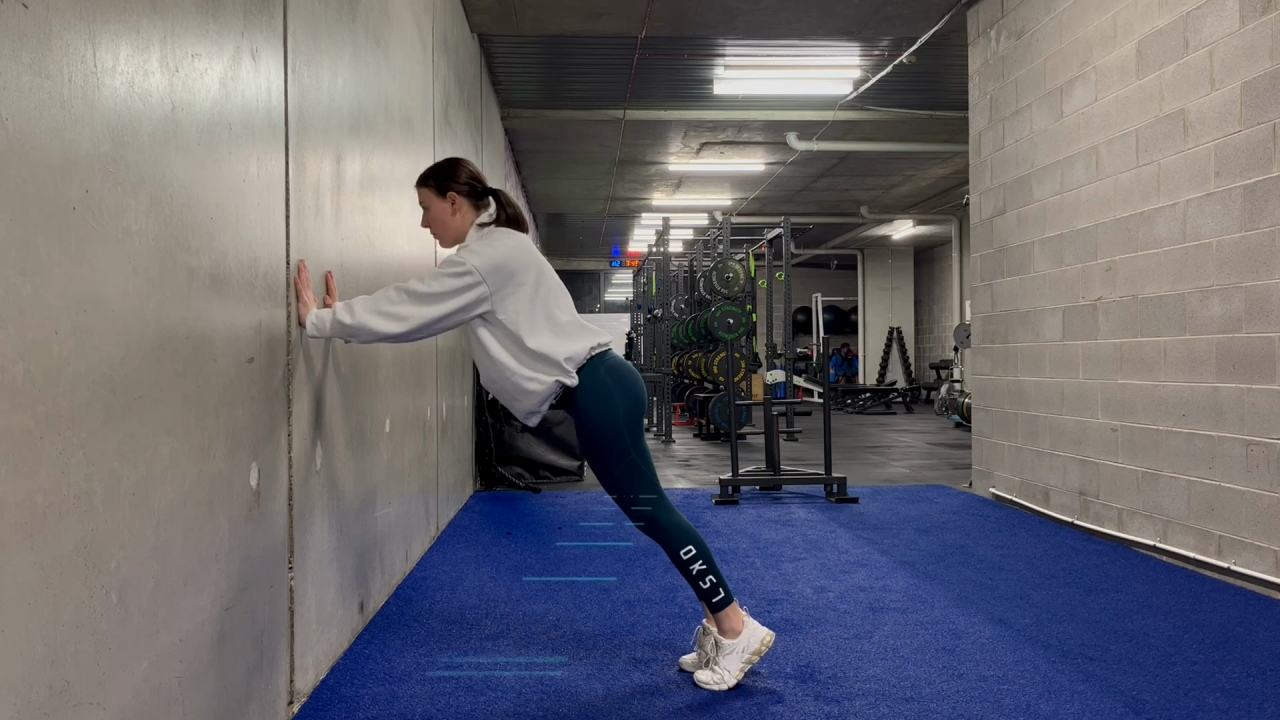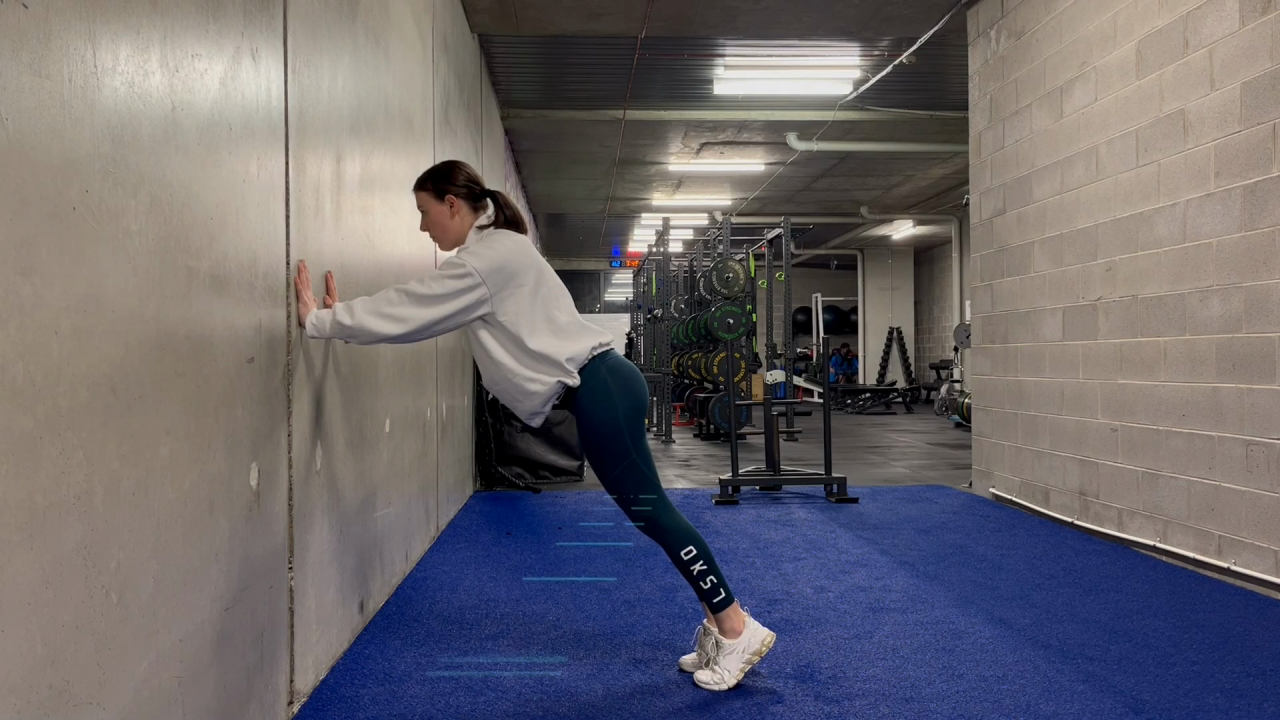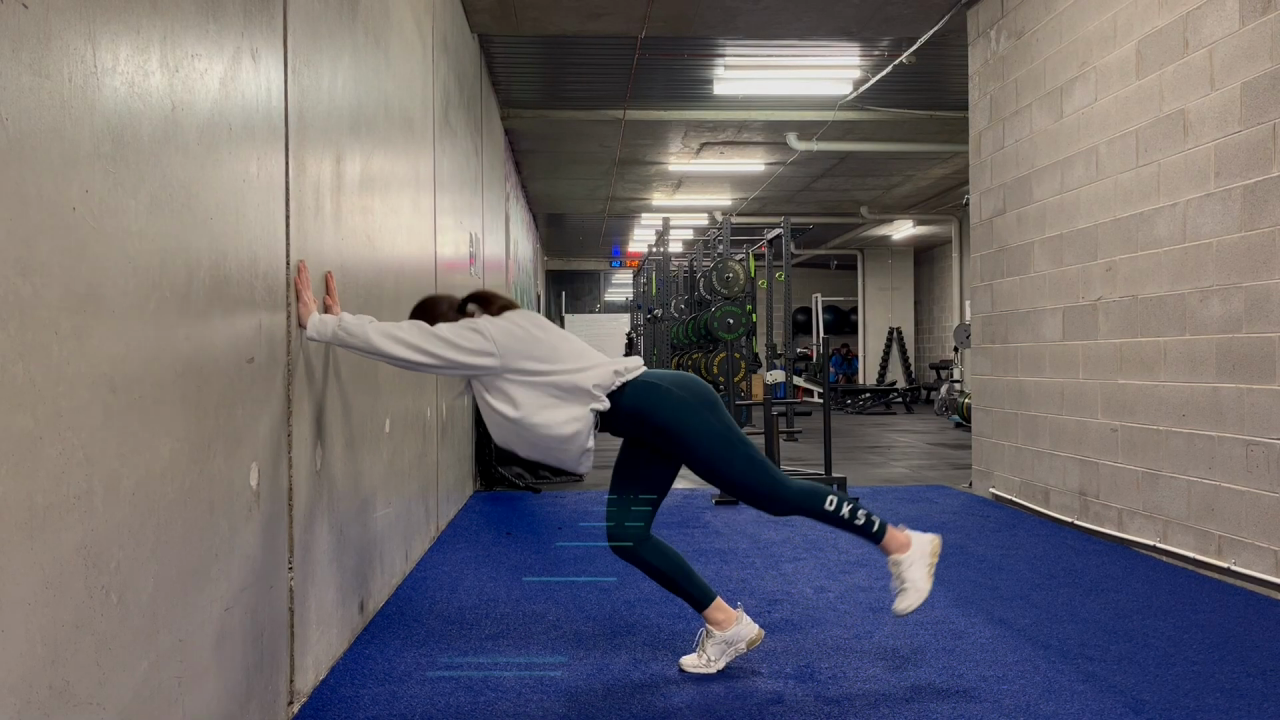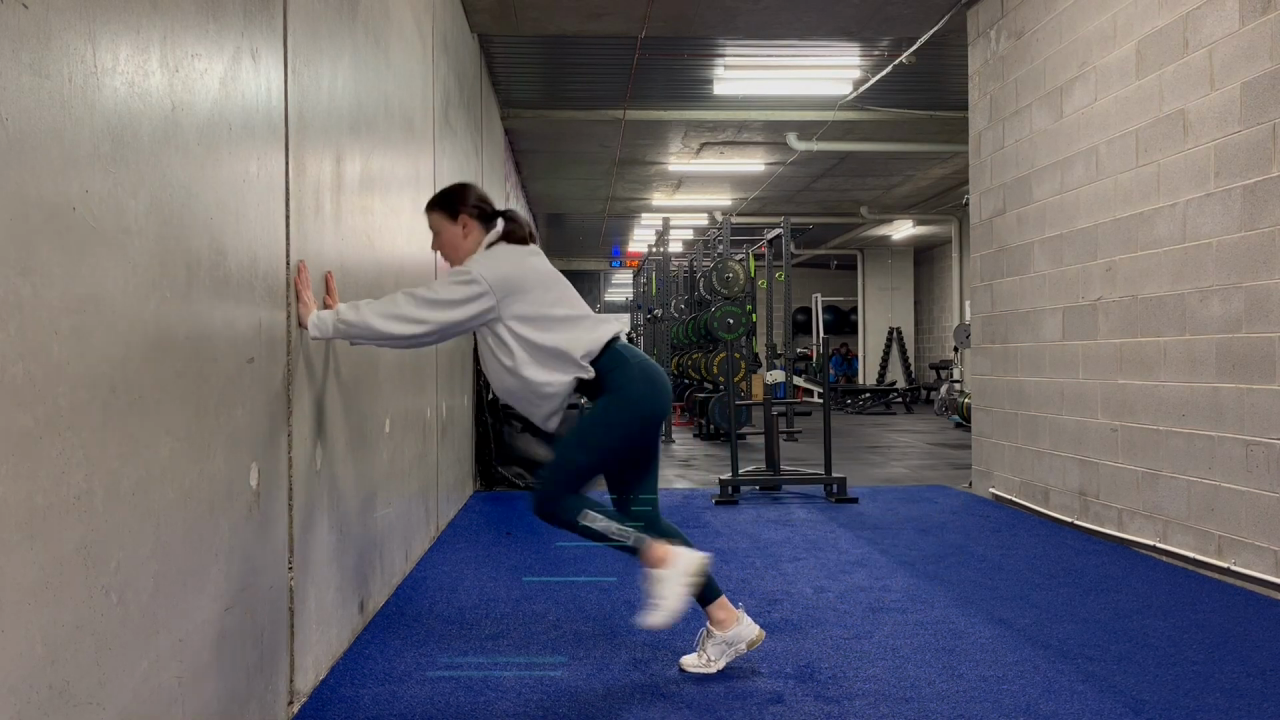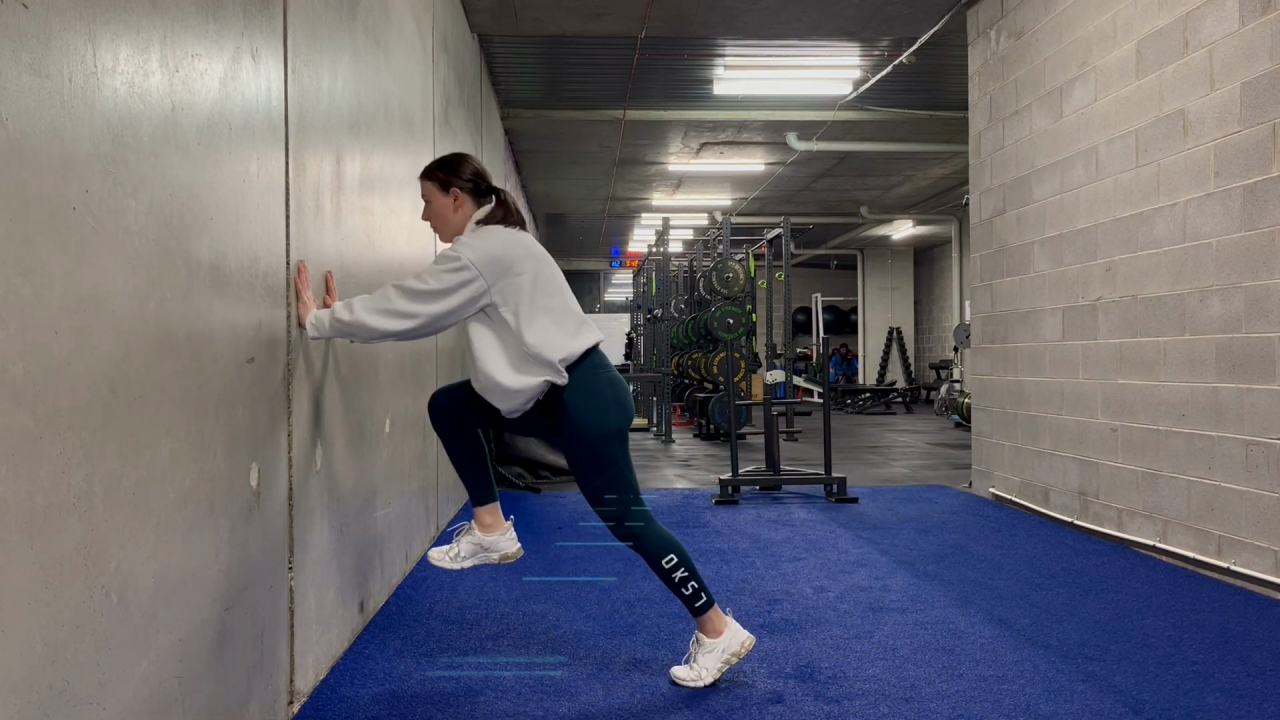
dt=1s
person 1, frame 1
left shoulder: (488, 256)
right shoulder: (494, 251)
left elbow: (408, 309)
right elbow: (418, 311)
left wrist: (320, 319)
right wrist: (345, 316)
left hip: (596, 389)
right hip: (596, 387)
left knee: (648, 510)
right knee: (646, 510)
left ankle: (736, 629)
right ankle: (720, 624)
person 1, frame 2
left shoulder: (488, 258)
right shoulder: (493, 254)
left elbow: (408, 310)
right elbow: (417, 310)
left wrist: (319, 319)
right wrist: (343, 314)
left hip: (599, 388)
right hip: (599, 387)
left knee: (649, 510)
right knee: (646, 510)
left ankle: (738, 630)
right ankle: (721, 624)
person 1, frame 3
left shoulder: (490, 336)
right shoulder: (494, 342)
left elbow: (407, 342)
right elbow: (409, 344)
left wrist: (319, 323)
right wrist: (338, 322)
left hip: (663, 406)
right hip: (649, 422)
left knee: (773, 494)
right knee: (626, 535)
left ankle: (903, 544)
right ankle: (727, 625)
person 1, frame 4
left shoulder: (492, 271)
right shoulder: (501, 265)
left elbow: (412, 315)
right elbow: (421, 318)
left wrist: (321, 321)
right wrist: (343, 318)
left hip: (630, 384)
right hip: (625, 388)
left knee: (553, 494)
right knee: (637, 517)
left ankle: (670, 559)
right ankle: (729, 623)
person 1, frame 5
left shoulder: (483, 251)
right shoulder: (495, 245)
left elbow: (407, 308)
right elbow: (416, 306)
left wrist: (321, 321)
right wrist: (344, 314)
left hip: (585, 395)
right hip: (559, 392)
left knee: (626, 520)
right knee: (449, 407)
left ankle: (719, 632)
right ankle: (491, 530)
